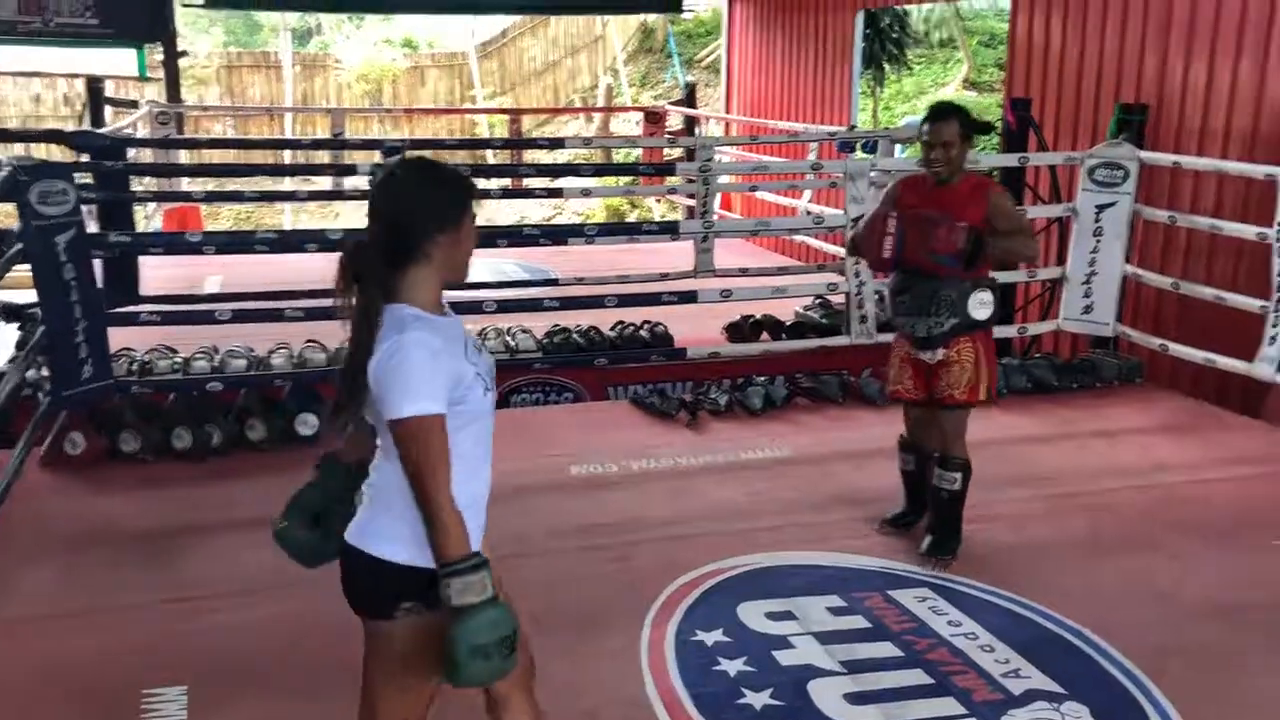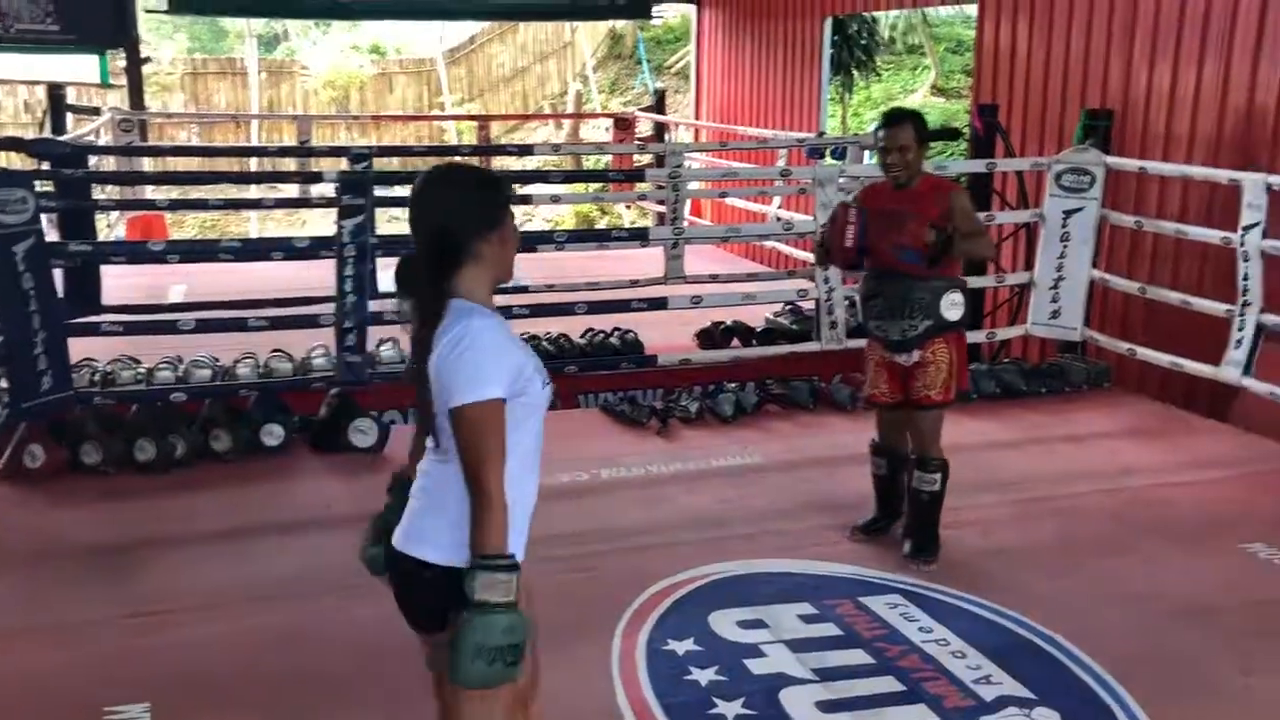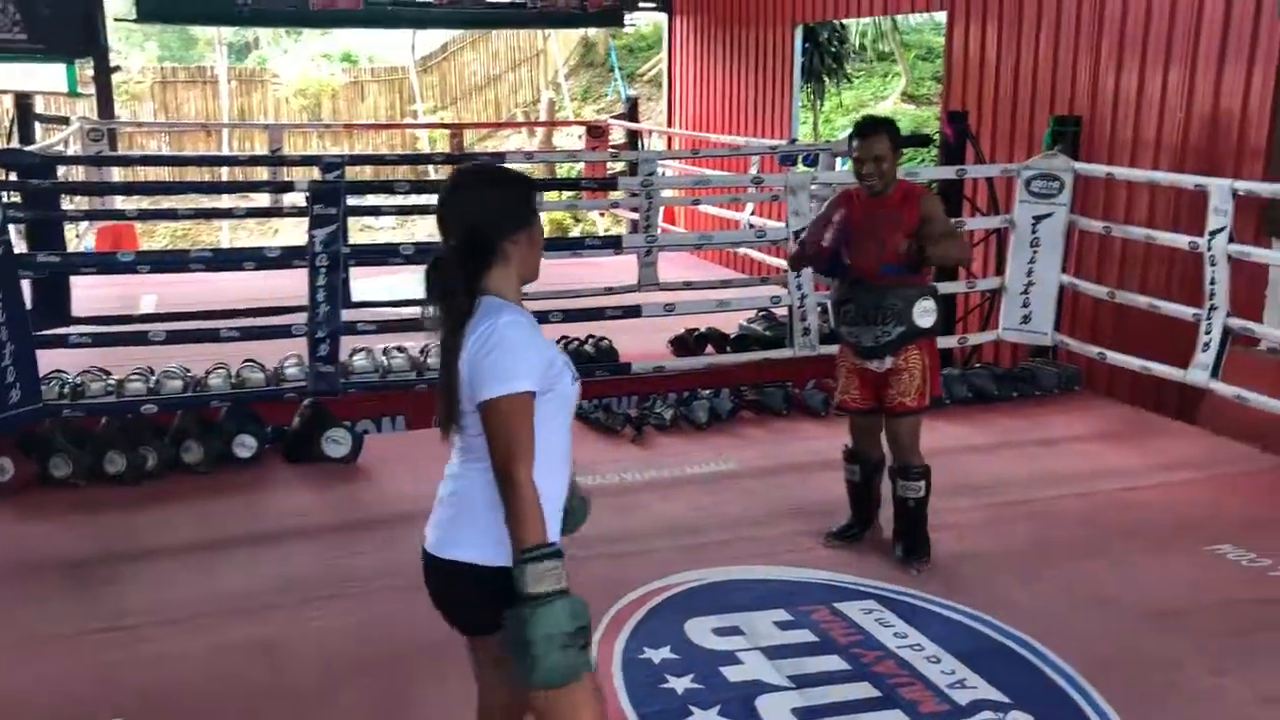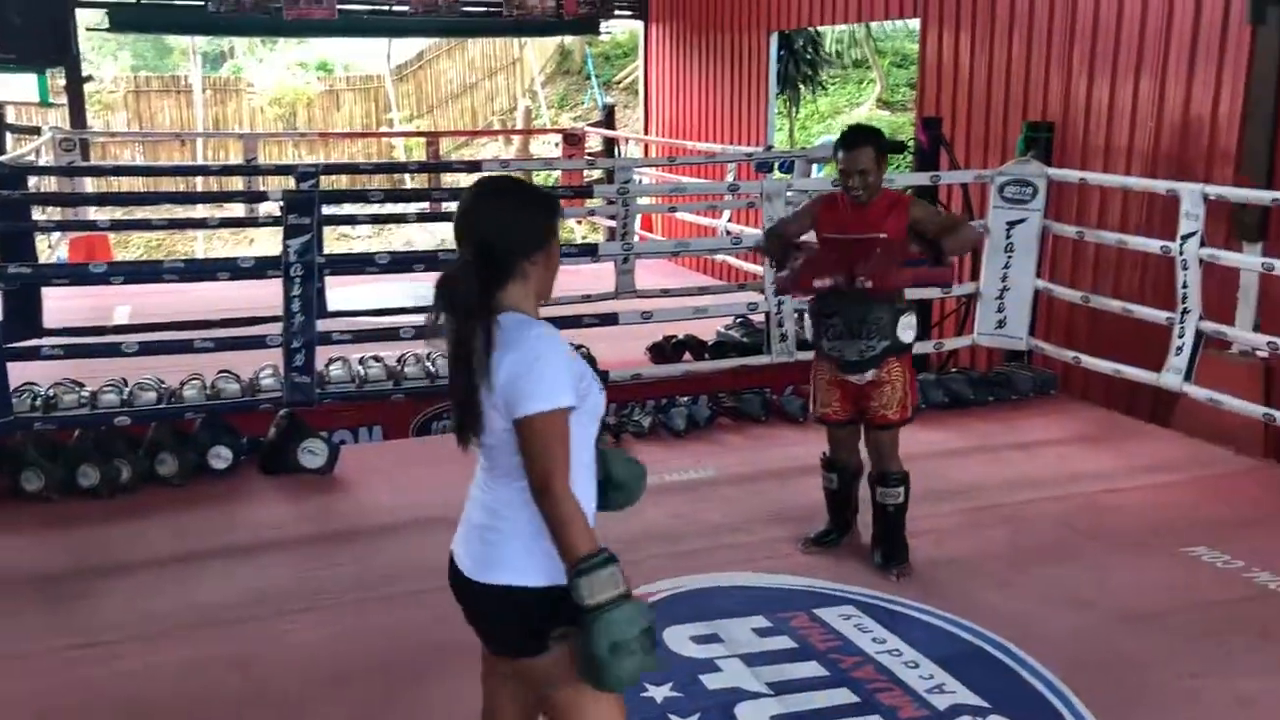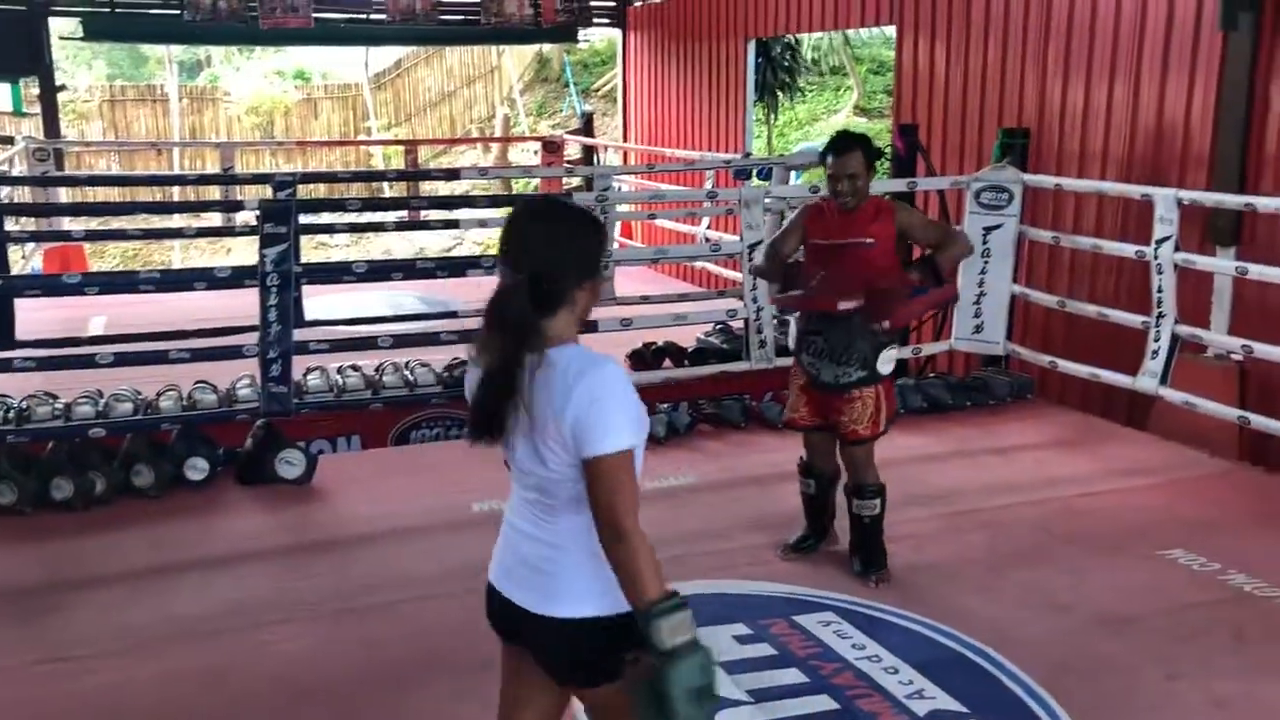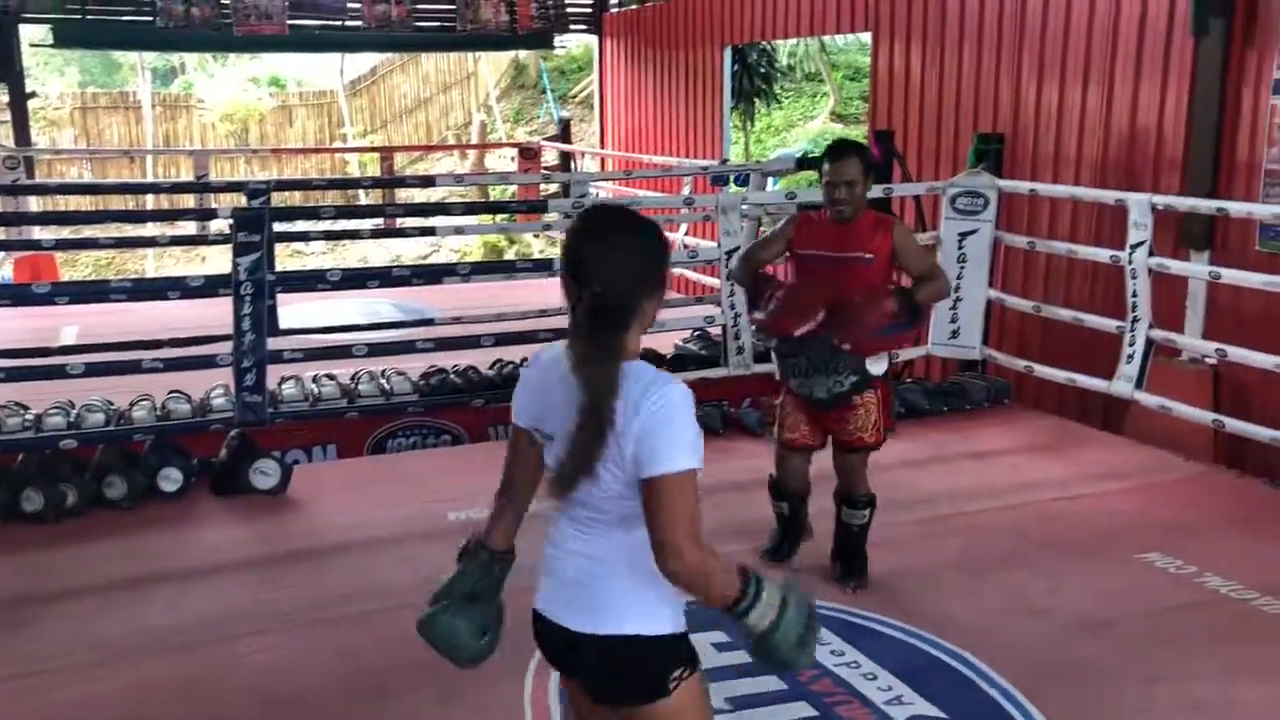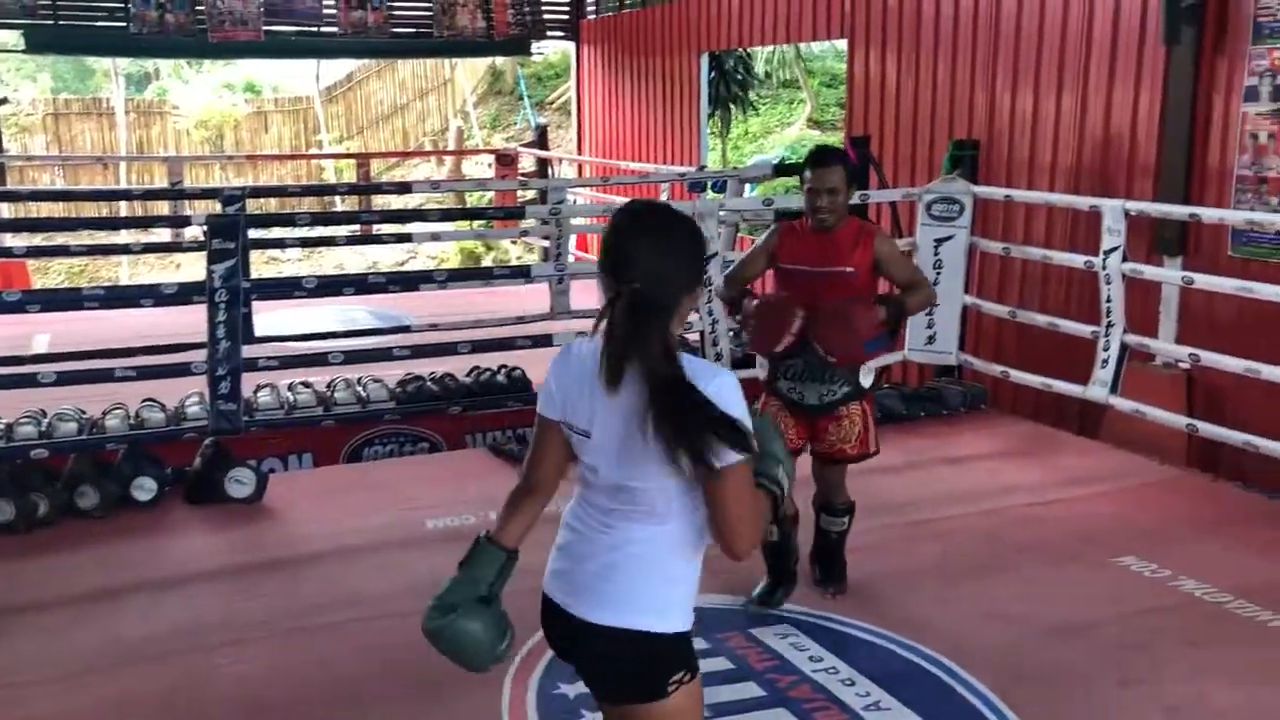
dt=0.2s
person 1, frame 1
left shoulder: (423, 321)
right shoulder: (416, 346)
left elbow: (367, 422)
right elbow: (434, 493)
right wrist: (470, 600)
left hip: (437, 550)
right hip: (408, 567)
person 1, frame 2
left shoulder: (454, 320)
right shoulder: (478, 336)
right elbow: (487, 483)
right wrist: (492, 596)
left hip: (456, 553)
right hip: (454, 567)
person 1, frame 3
left shoulder: (478, 319)
right shoulder: (506, 332)
right elbow: (516, 477)
right wrist: (542, 586)
left hip: (471, 554)
right hip: (489, 566)
person 1, frame 4
left shoulder: (477, 336)
right shoulder: (535, 349)
right elbow: (553, 490)
left wrist: (596, 461)
right wrist: (602, 593)
left hip: (482, 568)
right hip: (528, 585)
person 1, frame 5
left shoulder: (494, 362)
right shoulder: (596, 381)
right elbow: (621, 530)
right wrist: (672, 636)
left hip: (515, 594)
right hip: (588, 615)
person 1, frame 6
left shoulder: (542, 371)
right shoulder: (659, 401)
left elbow: (515, 491)
right elbow: (680, 555)
left wrist: (477, 574)
right wrist: (759, 602)
left hip: (555, 614)
right hip: (632, 633)
person 1, frame 7
left shoulder: (572, 363)
right shoulder: (708, 390)
left elbow: (535, 486)
right elbow: (740, 537)
left wrist: (482, 573)
right wrist: (772, 478)
left hip: (567, 604)
right hip: (638, 629)
person 2, frame 1
left shoulder: (988, 194)
right shoulder: (903, 191)
left elbow: (1029, 250)
right elbow: (861, 240)
left wrist: (974, 242)
right wrist: (876, 243)
left hip: (960, 335)
right hip: (911, 331)
left knee: (949, 433)
right knee: (916, 425)
left ankle: (945, 530)
right ankle: (917, 505)
person 2, frame 2
left shoulder: (948, 195)
right shoulder: (868, 198)
left elbow: (982, 248)
right elbow: (833, 249)
left wrist: (937, 241)
right wrist: (840, 246)
left hip: (933, 335)
right hip: (883, 334)
left knee: (925, 436)
right knee: (888, 430)
left ankle: (923, 533)
right ankle: (889, 511)
person 2, frame 3
left shoulder: (919, 202)
right shoulder: (842, 204)
left elbow: (960, 249)
right elbow: (802, 254)
left wrist: (907, 247)
right wrist: (811, 248)
left hip: (905, 344)
right hip: (856, 341)
left knee: (903, 441)
right knee: (861, 436)
left ankle: (912, 535)
right ankle: (863, 516)
person 2, frame 4
left shoulder: (905, 210)
right shoulder: (822, 207)
left elbow: (969, 233)
right elbow: (771, 240)
left wrist: (919, 249)
right wrist: (793, 258)
left hip: (882, 350)
right hip: (832, 348)
left knee: (883, 448)
right knee: (839, 443)
left ankle: (891, 542)
right ankle: (840, 522)
person 2, frame 5
left shoulder: (893, 217)
right shoulder: (810, 216)
left elbow: (959, 244)
right elbow: (768, 262)
left wrist: (918, 275)
right wrist: (803, 279)
left hip: (863, 362)
right hip: (812, 356)
left knee: (859, 460)
right knee: (817, 451)
left ankle: (869, 549)
right ankle: (819, 527)
person 2, frame 6
left shoulder: (888, 233)
right shoulder: (799, 226)
left elbow: (938, 284)
right elbow: (744, 266)
left wrist: (890, 304)
right wrist: (774, 291)
left hip: (856, 376)
left knee: (852, 474)
right knee: (788, 471)
left ankle: (850, 556)
right ankle: (791, 532)
person 2, frame 7
left shoulder: (872, 242)
right shoulder: (781, 238)
left elbow: (922, 290)
right elbow: (732, 283)
left wrist: (880, 312)
right wrist: (752, 309)
left hip: (841, 382)
right hip: (785, 379)
left knee: (831, 482)
left ankle: (828, 559)
right ankle: (780, 573)
